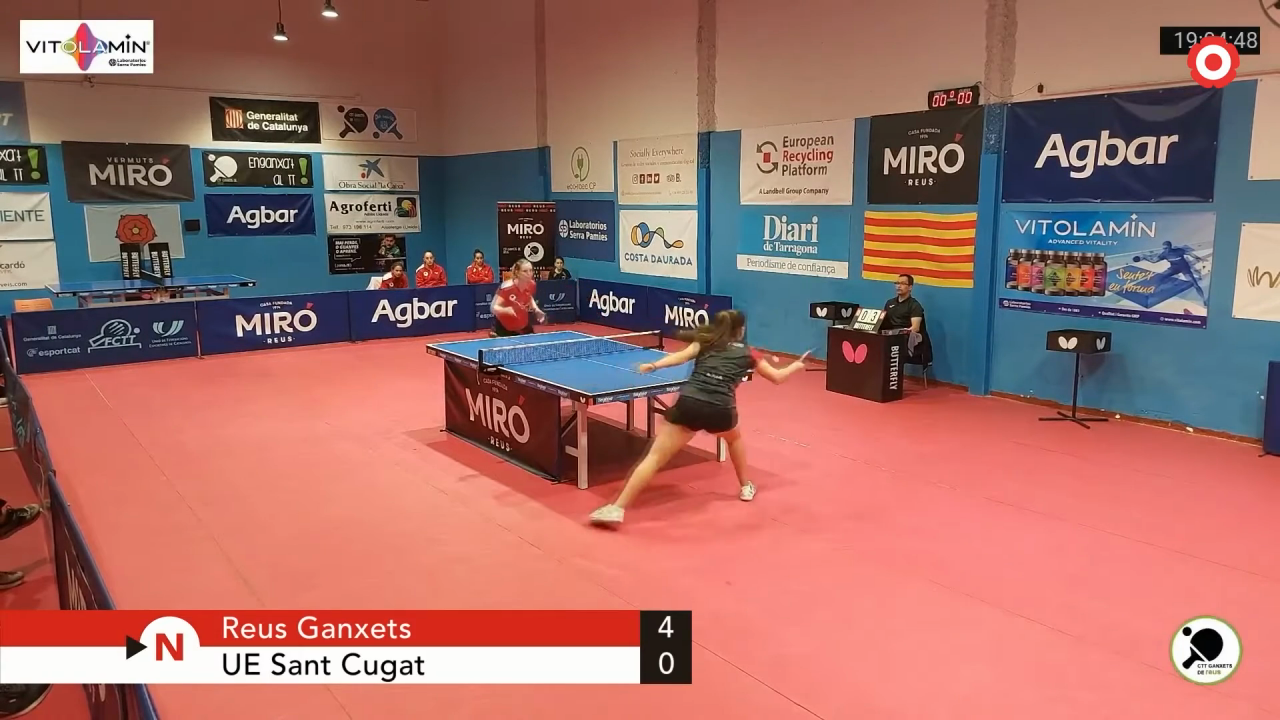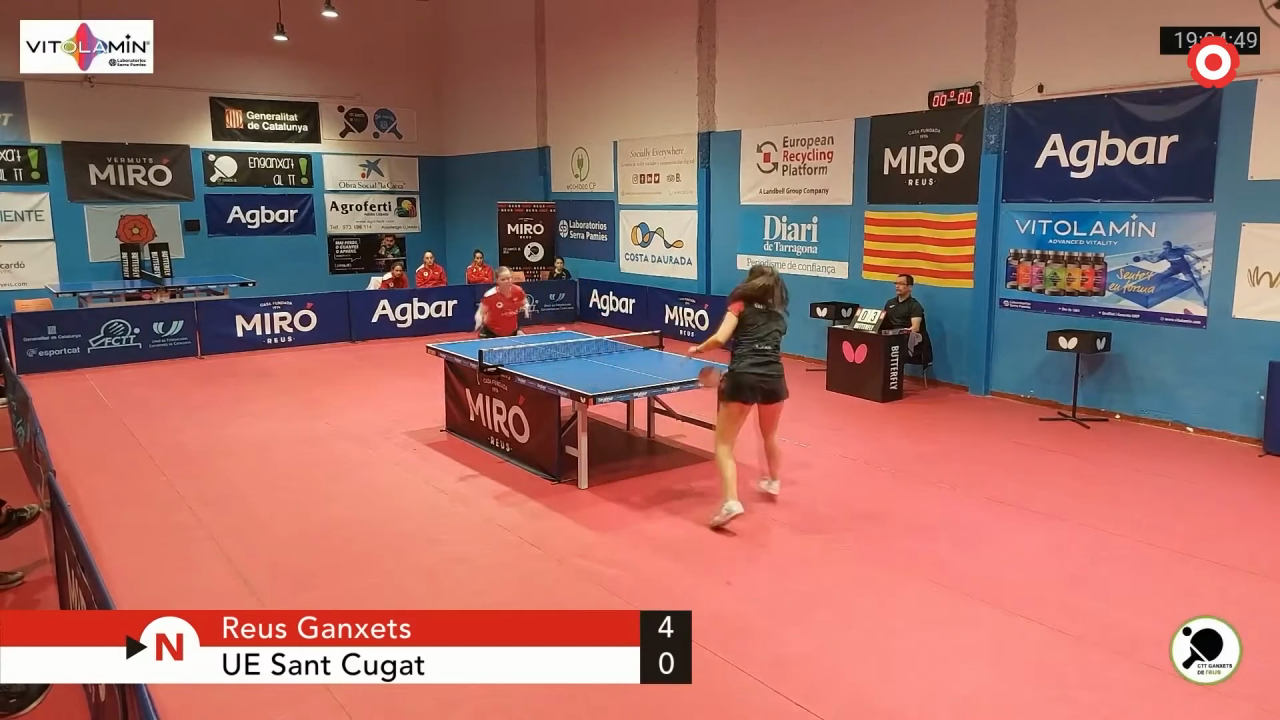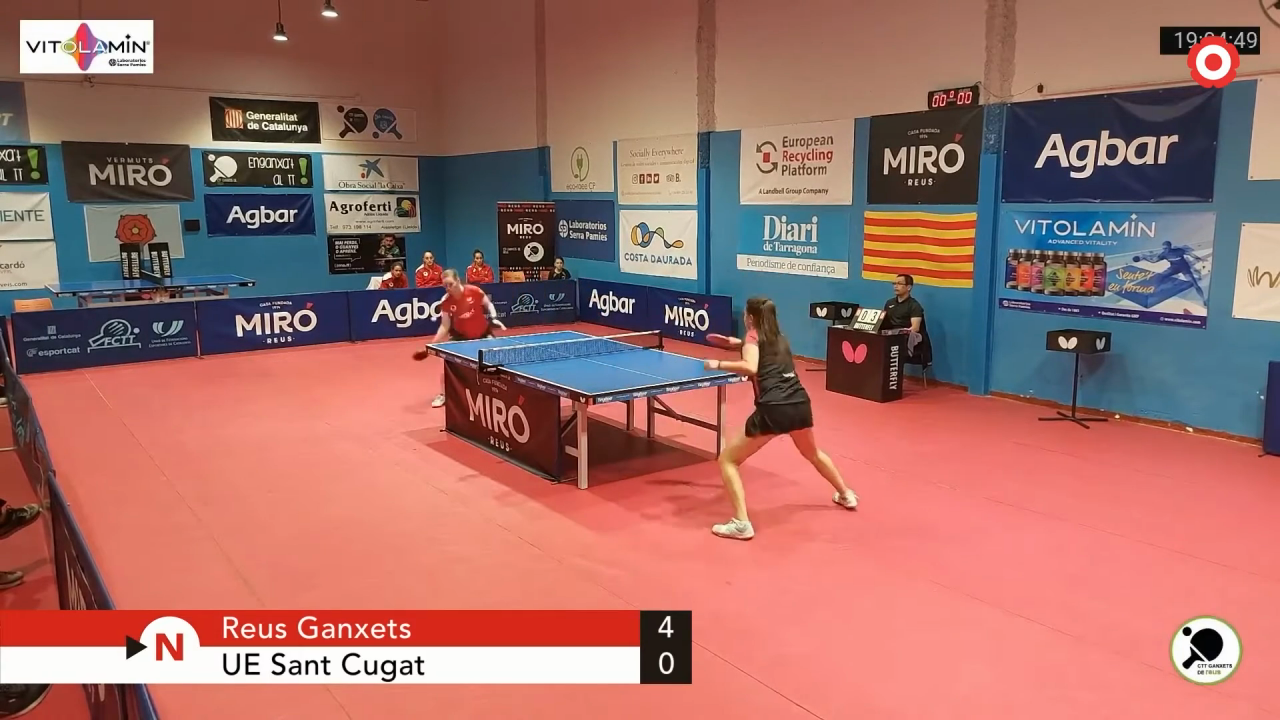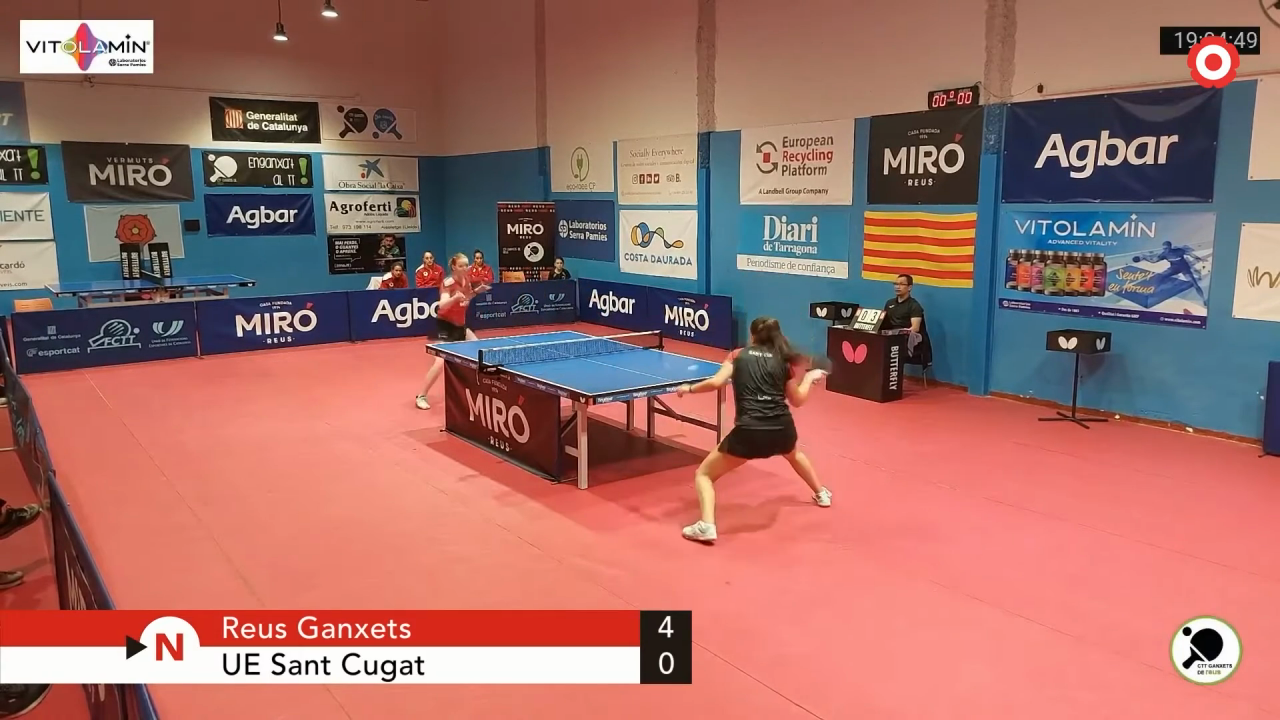
dt=0.4s
person 1, frame 1
left shoulder: (706, 340)
right shoulder: (748, 353)
left elbow: (680, 357)
right elbow: (776, 377)
left wrist: (652, 366)
right wrist: (796, 365)
left hip: (690, 404)
right hip: (720, 408)
left knee: (654, 459)
right knee: (735, 439)
left ankle: (616, 508)
right ankle: (746, 487)
person 1, frame 2
left shoulder: (741, 305)
right shoulder: (779, 315)
left elbow: (720, 339)
left wrist: (697, 348)
left hip: (743, 379)
right hip: (773, 379)
left knee: (723, 444)
right knee: (769, 433)
left ankle: (731, 502)
right ankle: (773, 481)
person 1, frame 3
left shoulder: (753, 335)
right shoulder: (779, 338)
left elbow: (750, 368)
left wrist: (718, 364)
right wrist: (740, 344)
left hip: (773, 410)
right hip: (800, 405)
left knee: (727, 462)
right knee: (813, 452)
left ankle: (742, 522)
right ankle: (846, 495)
person 1, frame 4
left shoulder: (739, 355)
right shoulder: (785, 362)
left elbow: (717, 382)
right elbow: (797, 400)
left wrist: (690, 388)
right wrist: (810, 378)
left hip: (749, 432)
right hip: (782, 429)
left knee: (704, 474)
right knee: (794, 455)
left ankle: (706, 525)
right ankle: (821, 493)
